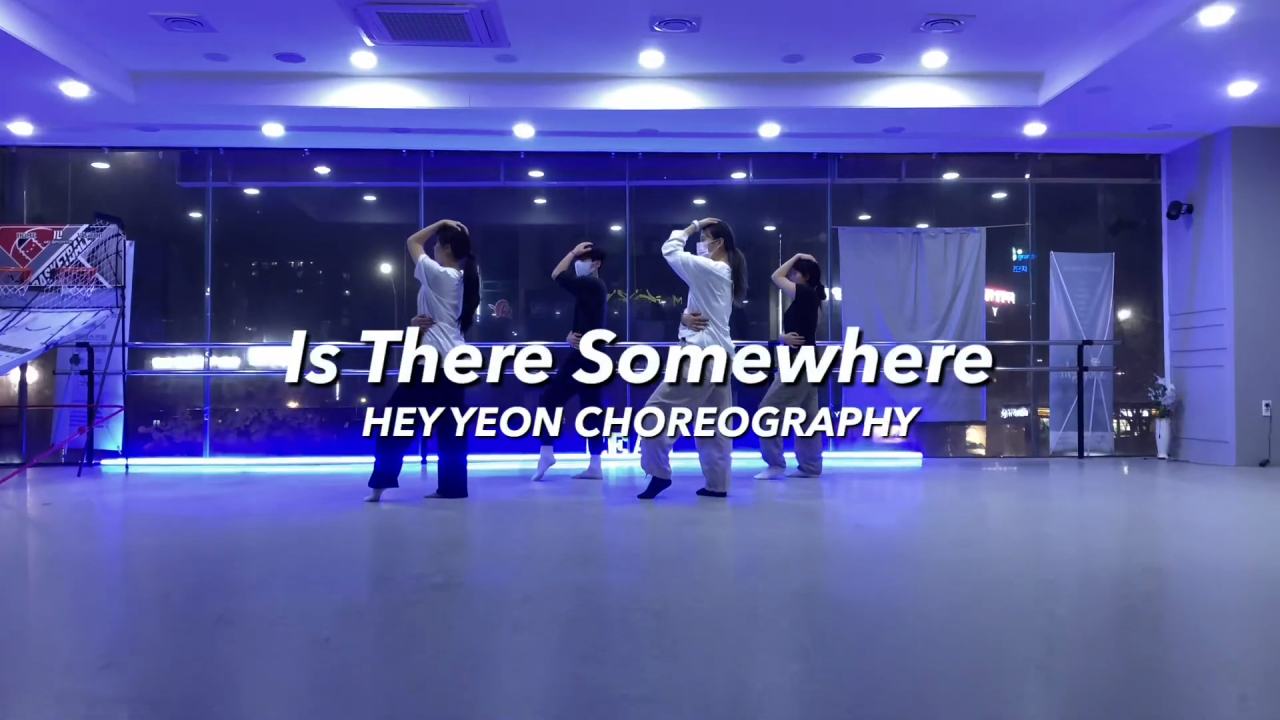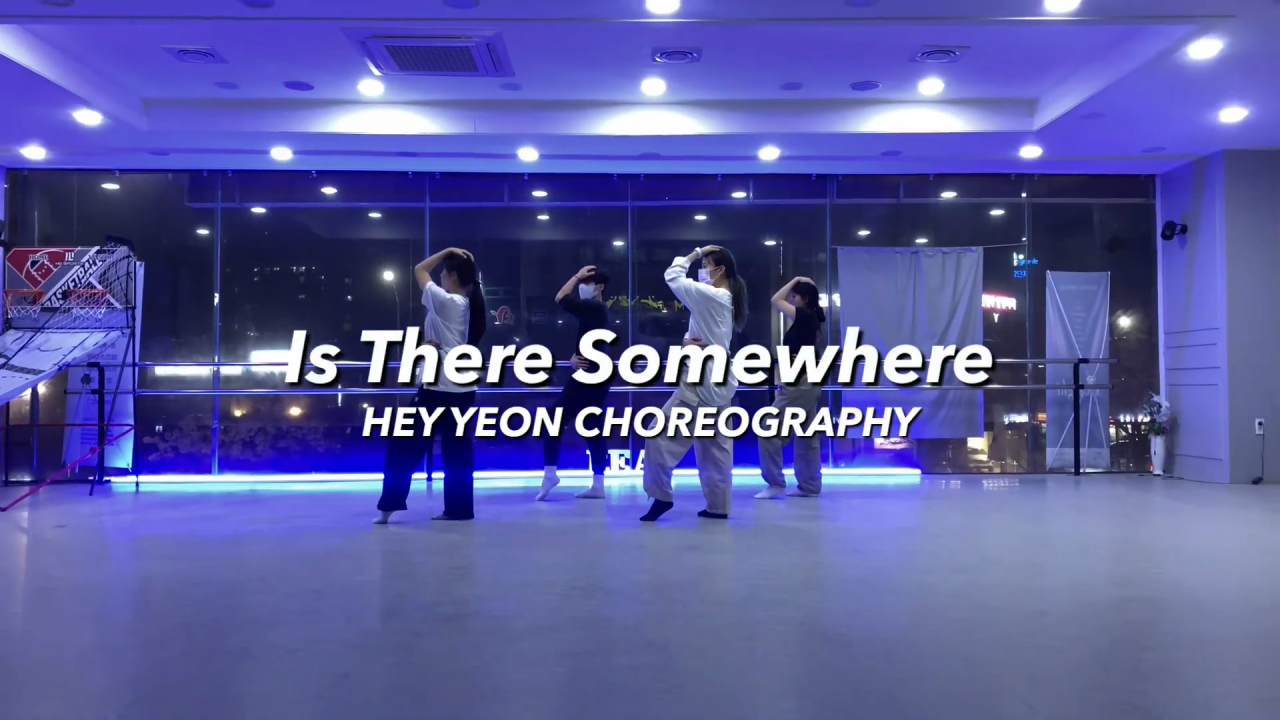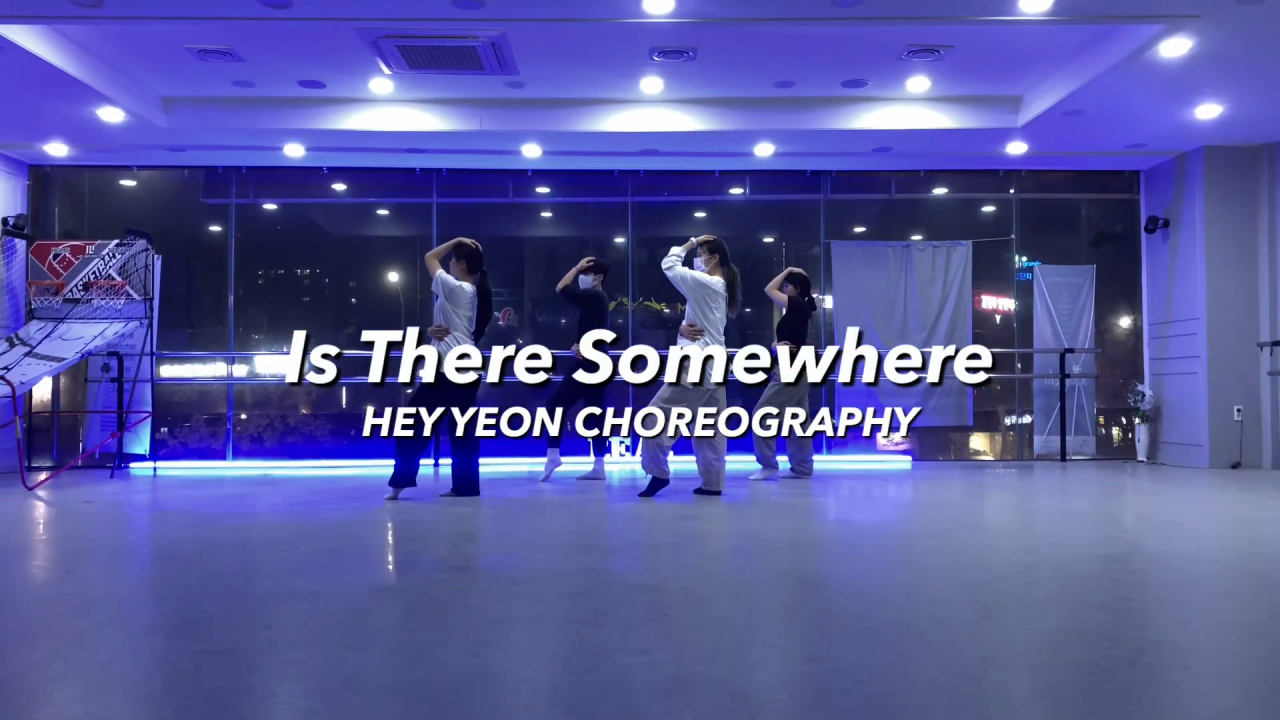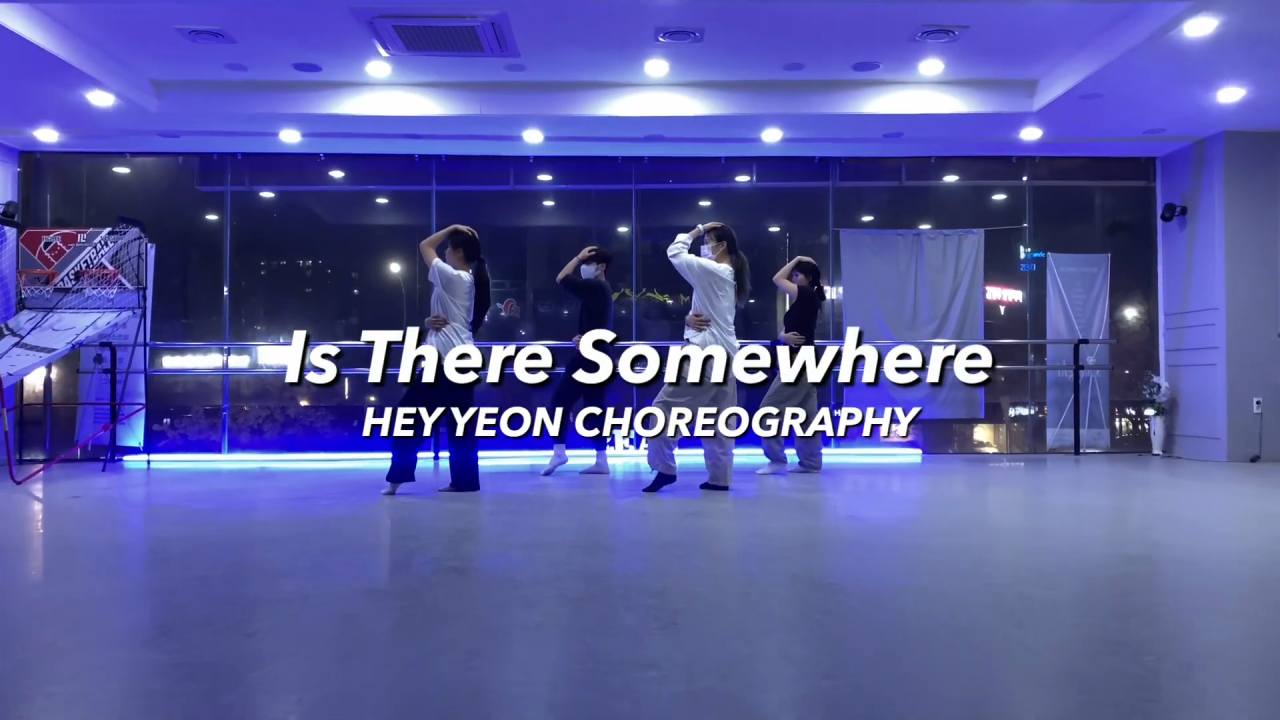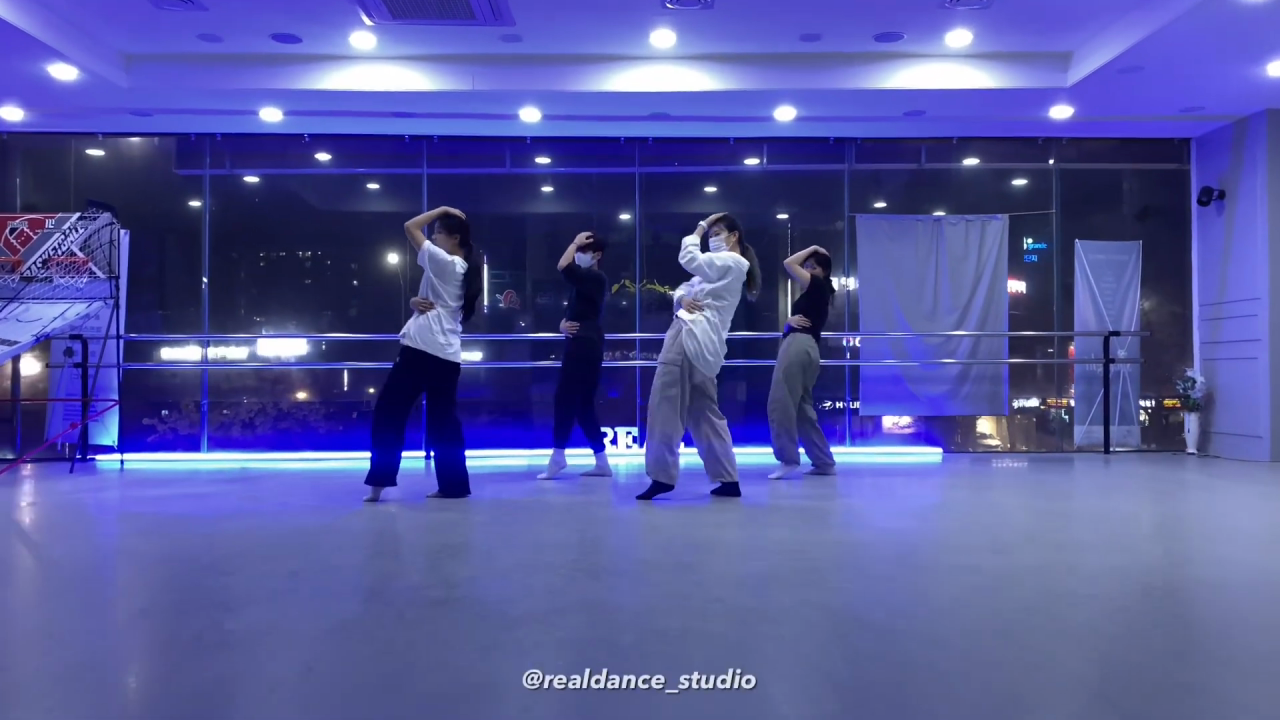
dt=0.7s
person 1, frame 1
left shoulder: (437, 274)
right shoulder: (462, 279)
left elbow: (413, 241)
left wrist: (441, 223)
right wrist: (420, 322)
right knee: (450, 427)
left ankle: (381, 484)
right ankle: (452, 486)
person 1, frame 2
left shoulder: (444, 301)
right shoulder: (469, 305)
left elbow: (419, 269)
left wrist: (447, 251)
right wrist: (429, 346)
left hip: (440, 387)
right hip: (463, 387)
left knee: (404, 444)
right knee: (456, 450)
left ankle: (390, 506)
right ankle: (458, 508)
person 1, frame 3
left shoulder: (453, 288)
right shoulder: (475, 293)
left elbow: (430, 258)
left wrist: (457, 241)
right wrist: (435, 331)
right knee: (462, 429)
left ankle: (401, 482)
right ankle: (465, 485)
person 1, frame 4
left shoulder: (451, 277)
right shoulder: (472, 282)
left elbow: (425, 246)
left wrist: (451, 229)
right wrist: (431, 322)
left hip: (444, 361)
right knee: (459, 423)
left ankle: (398, 477)
right ankle: (464, 480)
person 1, frame 5
left shoulder: (443, 262)
right shoulder: (462, 270)
left elbow: (410, 227)
left wrist: (443, 210)
right wrist: (416, 302)
left hip: (421, 349)
right hip: (448, 355)
left knee: (389, 410)
right knee: (443, 421)
left ankle: (380, 480)
right ankle: (454, 484)
person 2, frame 1
left shoulder: (708, 269)
right shoulder: (726, 274)
left elbow: (670, 250)
left wrist: (693, 225)
right wrist: (686, 316)
left knee: (658, 410)
left ankle: (659, 473)
right ankle: (717, 484)
person 2, frame 2
left shoulder: (710, 296)
right shoulder: (727, 300)
left elbow: (672, 276)
left wrist: (696, 253)
right wrist: (687, 341)
left hip: (701, 382)
right hip: (719, 382)
left knee: (660, 435)
right knee: (715, 447)
left ankle: (661, 495)
right ankle: (718, 505)
person 2, frame 3
left shoulder: (704, 283)
right shoulder: (721, 288)
left elbow: (669, 265)
left wrist: (691, 242)
left ankle: (658, 473)
right ankle: (712, 483)
person 2, frame 4
left shoulder: (711, 271)
right shoulder: (729, 276)
left elbow: (675, 252)
left wrist: (698, 229)
right hip: (724, 354)
left knee: (664, 407)
left ankle: (665, 469)
right ankle: (719, 478)
person 2, frame 5
left shoulder: (733, 261)
right shoulder: (719, 265)
left elbow: (688, 259)
right elbow: (688, 288)
left wrist: (700, 229)
right wrist: (682, 298)
left hip: (688, 334)
right hip: (705, 343)
left knee: (663, 407)
right knee: (705, 414)
left ankle: (662, 477)
right ankle: (728, 481)
person 3, frame 1
left shoulder: (590, 284)
right shoulder: (592, 289)
left elbow: (557, 275)
left wrist: (573, 251)
right wrist: (571, 337)
left hip: (584, 357)
left knee: (549, 399)
right knee: (591, 409)
left ankle: (546, 452)
right ankle: (595, 465)
person 3, frame 2
left shoulder: (594, 307)
right shoulder: (596, 311)
left elbow: (561, 298)
left wrist: (577, 276)
right wrist: (574, 358)
right knee: (594, 430)
left ankle: (550, 473)
right ankle: (598, 484)
person 3, frame 3
left shoulder: (593, 297)
right shoulder: (597, 300)
left elbow: (561, 289)
left wrist: (577, 267)
right wrist: (576, 346)
left knee: (556, 405)
right knee: (594, 414)
left ankle: (553, 455)
right ankle: (598, 467)
person 3, frame 4
left shoulder: (595, 286)
right shoulder: (600, 290)
left elbow: (562, 278)
left wrist: (578, 257)
right wrist: (578, 338)
left knee: (560, 400)
right knee: (594, 409)
left ankle: (559, 451)
right ankle: (601, 461)
person 3, frame 5
left shoulder: (596, 278)
right shoulder: (582, 282)
left elbow: (563, 266)
right elbow: (569, 315)
left wrist: (575, 242)
right wrist: (564, 326)
left hip: (584, 345)
right hip: (583, 346)
left knee: (565, 399)
right knee: (583, 406)
left ankle: (558, 457)
right ankle: (602, 463)
person 4, frame 1
left shoulder: (806, 294)
right shoulder: (805, 299)
left elbow: (776, 277)
right elbow: (794, 329)
left wrist: (797, 257)
right wrist: (784, 338)
right knee: (808, 417)
left ankle: (776, 464)
right ankle: (810, 466)
person 4, frame 2
left shoulder: (806, 316)
right shoulder: (807, 320)
left elbow: (776, 300)
right elbow: (789, 351)
left wrist: (796, 280)
left hip: (799, 384)
right hip: (806, 384)
right knee: (807, 437)
left ankle: (775, 483)
right ankle: (809, 485)
person 4, frame 3
left shoulder: (798, 305)
right shoulder: (798, 310)
left elbow: (769, 289)
right elbow: (780, 339)
left wrist: (788, 270)
right wrist: (777, 346)
left knee: (761, 415)
left ankle: (768, 465)
right ankle: (802, 468)
person 4, frame 4
left shoulder: (808, 296)
right shoulder: (803, 302)
left elbow: (777, 279)
right elbow: (784, 331)
left wrist: (797, 259)
right wrist: (784, 337)
left knee: (770, 408)
right knee: (806, 413)
left ankle: (776, 459)
right ankle: (811, 462)
person 4, frame 5
left shoulder: (819, 286)
right shoulder: (814, 294)
left elbow: (788, 263)
right elbow: (794, 322)
left wrist: (812, 249)
right wrist: (790, 320)
left hip: (797, 345)
right hip: (807, 348)
left knee: (780, 405)
right knee: (802, 408)
left ankle: (788, 460)
right ankle: (824, 463)
